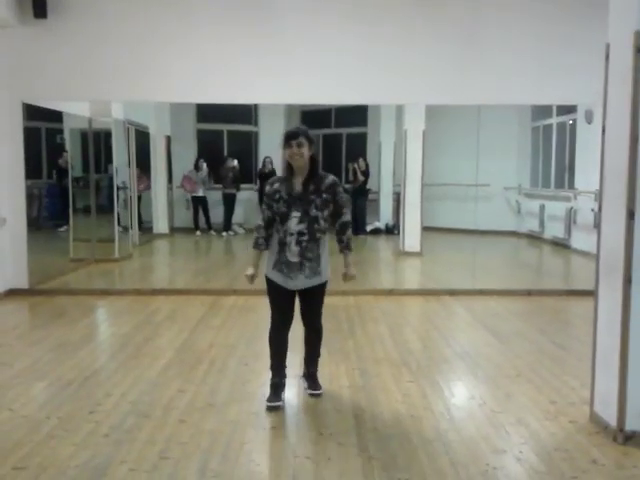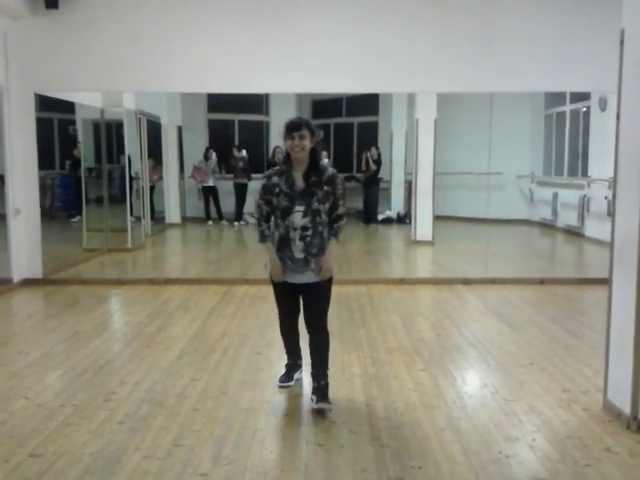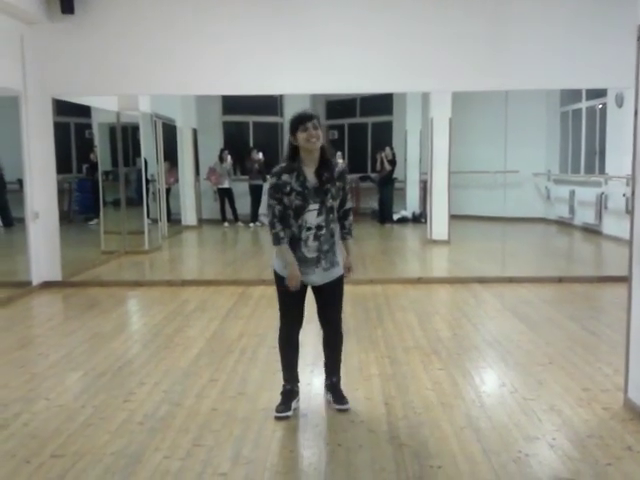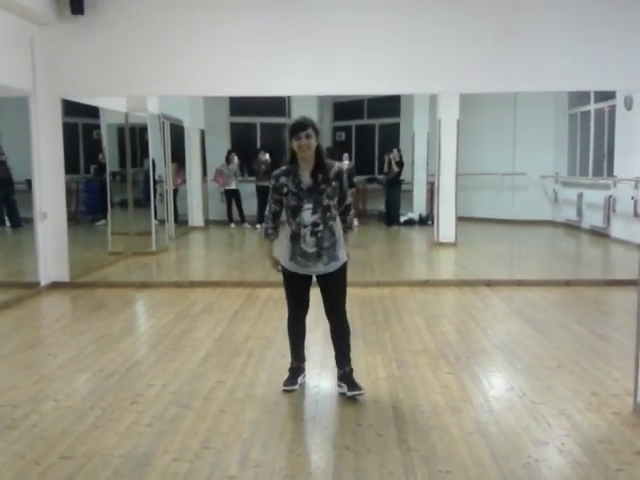
dt=1s
person 1, frame 1
left shoulder: (329, 184)
right shoulder: (275, 186)
left elbow: (342, 223)
right elbow: (265, 226)
left wrist: (348, 263)
right wrist: (254, 264)
left hip: (314, 269)
right hip: (279, 269)
left knee: (313, 324)
right knee: (279, 325)
left ankle: (311, 374)
right ankle: (277, 383)
person 1, frame 2
left shoulder: (328, 176)
right shoulder: (272, 178)
left elbow: (338, 218)
right elbow: (263, 219)
left wrist: (329, 255)
right wrist: (272, 258)
left hip: (317, 265)
right hip: (283, 264)
left knee: (317, 325)
right knee: (287, 319)
left ankle: (320, 387)
right ankle: (294, 364)
person 1, frame 3
left shoulder: (337, 172)
right shoulder: (281, 175)
left elbow: (345, 215)
right elbow: (275, 222)
left wrist: (348, 253)
right wrist: (290, 262)
left hip: (330, 264)
right hip: (291, 265)
left knee: (333, 325)
right knee: (289, 327)
left ankle: (333, 384)
right ankle: (290, 390)
person 1, frame 4
left shoulder: (335, 172)
right shoulder: (281, 177)
left elbow: (346, 210)
right elbow: (272, 216)
left wrist: (345, 244)
right wrist: (270, 252)
left hip: (332, 257)
right hip: (295, 259)
left knee: (337, 314)
right knee: (296, 315)
left ankle: (345, 374)
right ankle: (297, 368)
